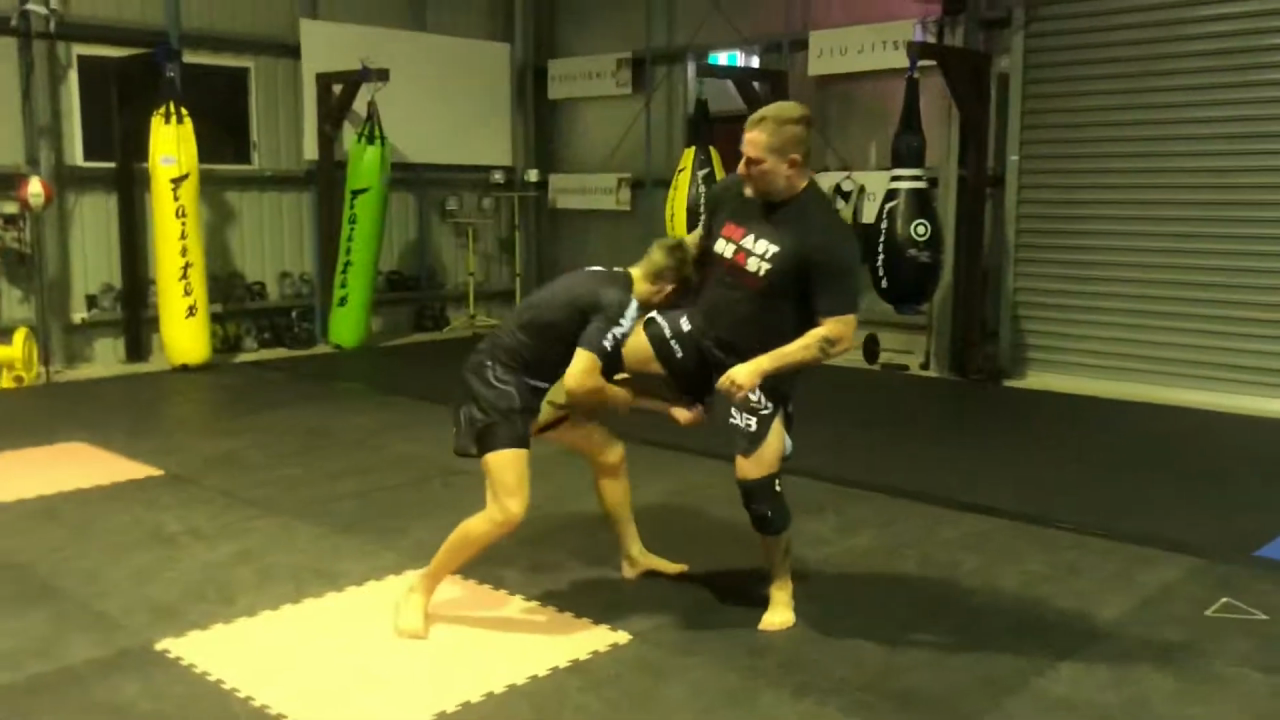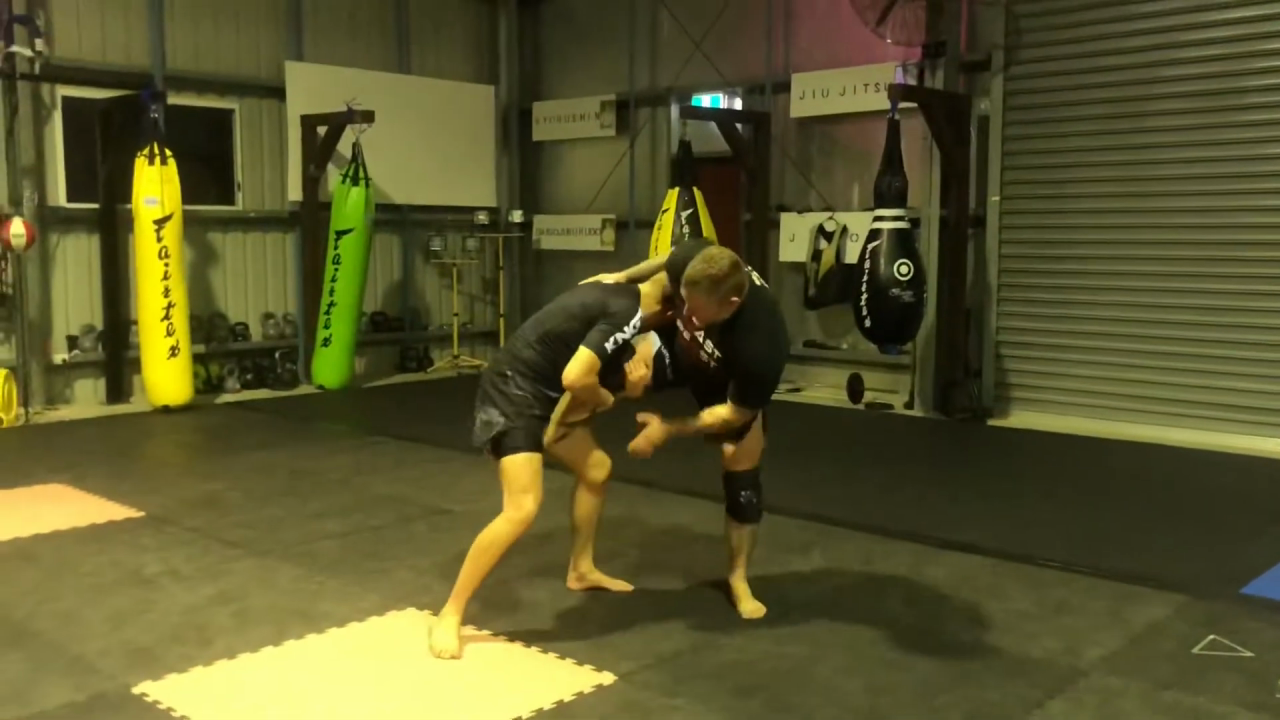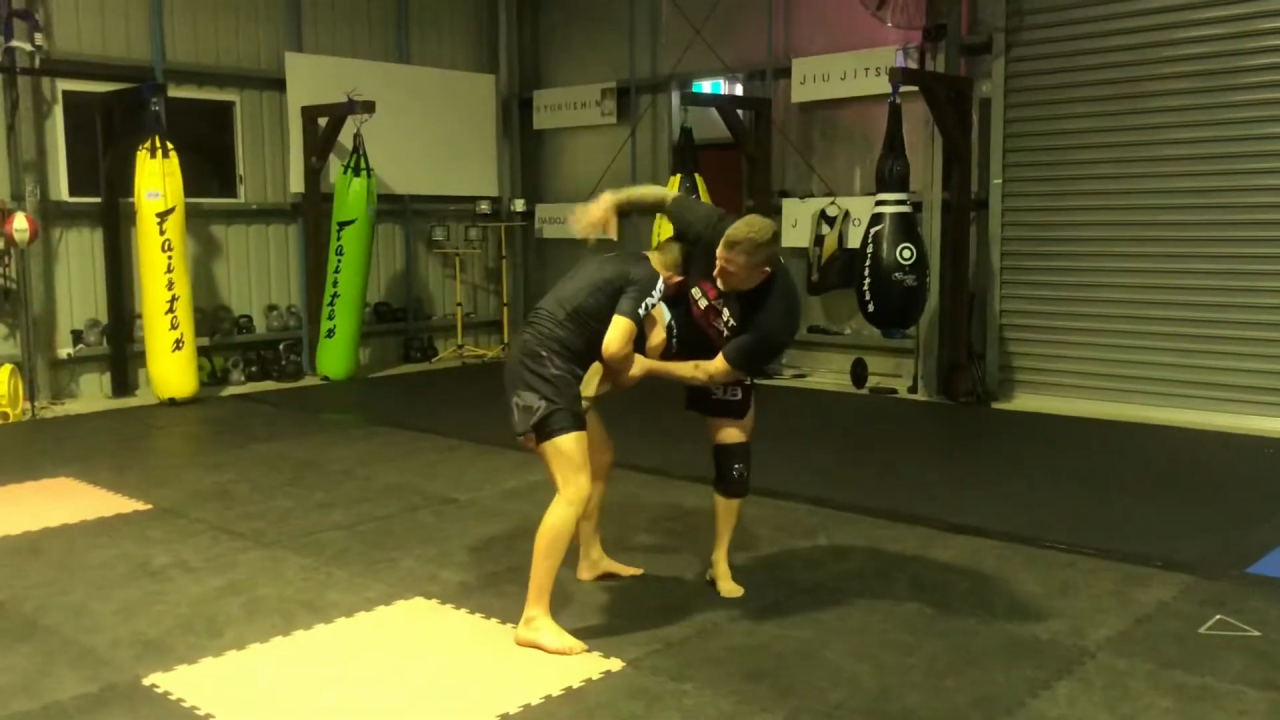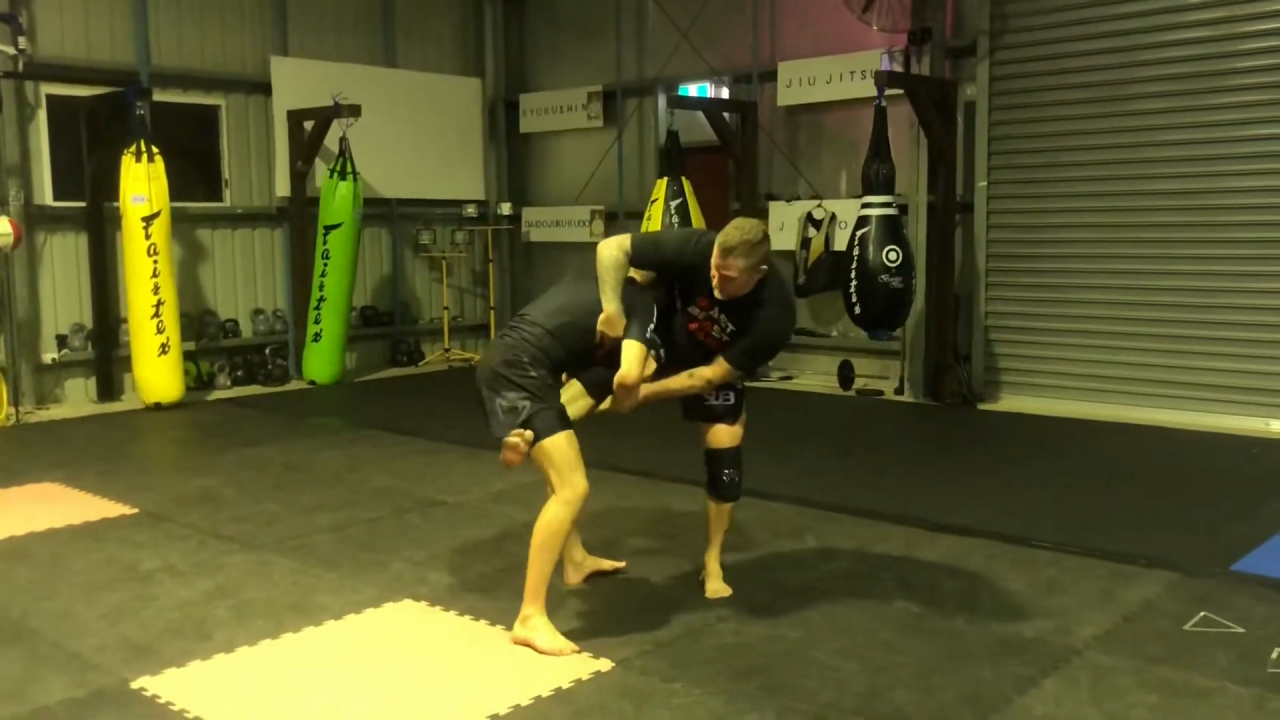
dt=1s
person 1, frame 1
left shoulder: (824, 236)
right shoulder: (730, 194)
left elbow: (838, 335)
left wrist: (759, 367)
left hip: (755, 369)
right hip: (697, 331)
left knee: (758, 484)
left ankle: (780, 587)
person 1, frame 2
left shoulder: (762, 345)
right shoulder: (693, 261)
left elbow: (734, 414)
left wrist: (668, 430)
right wrist: (624, 278)
left hip: (730, 389)
right hip: (678, 351)
left knee: (742, 478)
left ankle: (739, 578)
person 1, frame 3
left shoulder: (776, 319)
right shoulder: (712, 229)
left elbow: (714, 372)
right elbow: (664, 197)
left wrist: (649, 366)
right wrist: (612, 200)
left hip: (723, 366)
right hip: (676, 324)
left knee: (733, 459)
left ankle: (719, 561)
person 1, frame 4
left shoulder: (775, 315)
right shoulder: (695, 248)
left elbow: (713, 376)
right elbow: (610, 249)
left wrist: (643, 393)
right wrist: (613, 310)
left hip: (714, 370)
right hip: (659, 336)
left knee: (724, 462)
left ankle: (712, 562)
person 2, frame 1
left shoulder: (608, 282)
right shoulder: (621, 303)
left elbow: (603, 371)
right elbow: (578, 382)
left wrist: (668, 407)
right wrist: (633, 401)
left hip: (534, 382)
right hip: (500, 383)
left knee: (610, 455)
right knee: (508, 510)
left ankle: (634, 556)
right ankle: (419, 592)
person 2, frame 2
left shoulder: (617, 294)
right shoulder: (627, 313)
right elbow: (575, 378)
right wrist: (606, 400)
left hip: (541, 392)
right hip: (514, 392)
left knee: (597, 469)
right knee: (522, 509)
left ankle: (581, 570)
right ankle: (450, 615)
person 2, frame 3
left shoulder: (622, 263)
right shoulder: (649, 279)
right elbow: (613, 348)
right wrist: (625, 374)
left hip: (537, 359)
right hip: (544, 367)
left knee: (600, 457)
right knee: (576, 490)
left ankle: (591, 559)
right ankle: (534, 619)
person 2, frame 4
left shoulder: (595, 284)
right shoulder: (643, 302)
right elbow: (630, 374)
left hip: (501, 360)
right hip: (520, 371)
left knee: (562, 468)
right knee: (571, 488)
left ankle: (575, 560)
right ankle: (530, 618)
